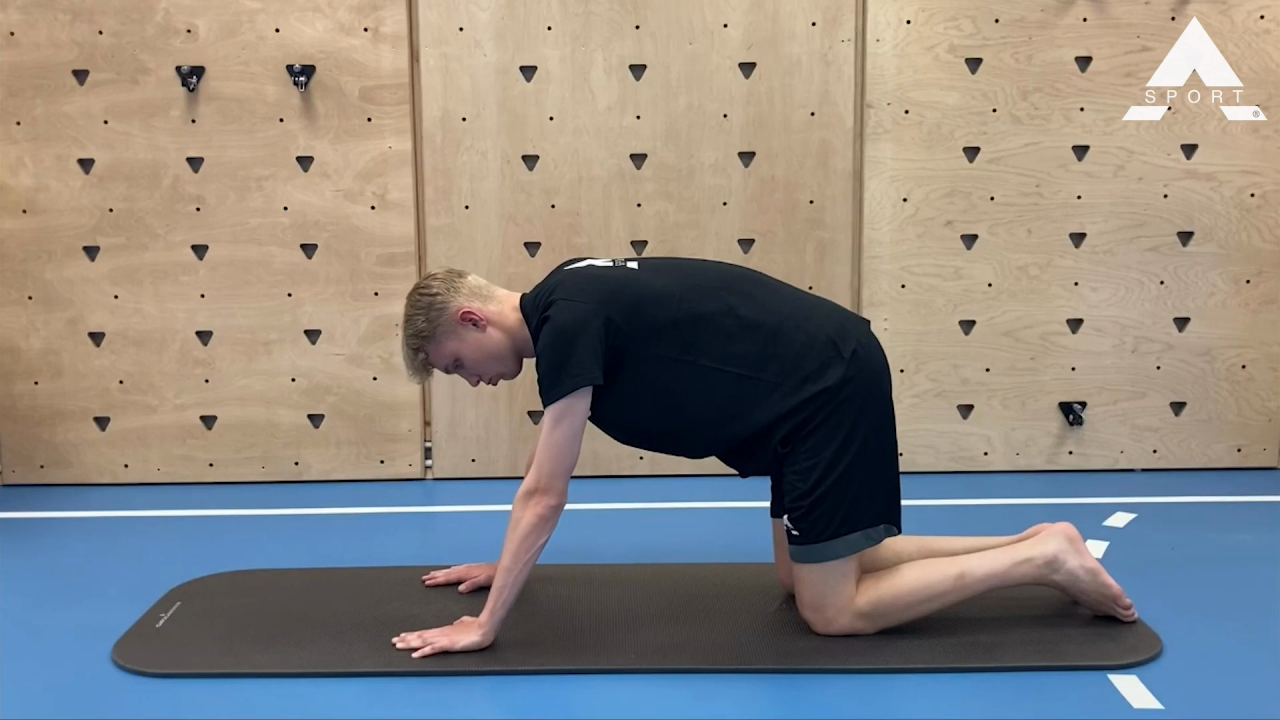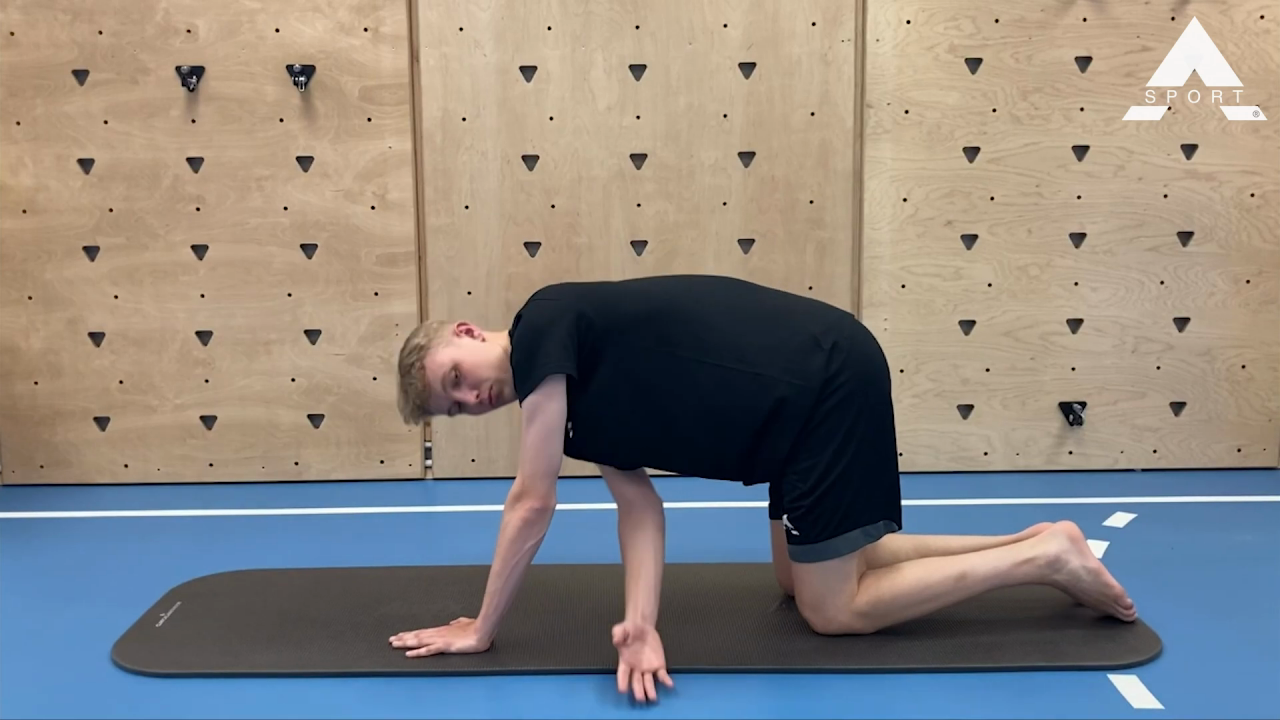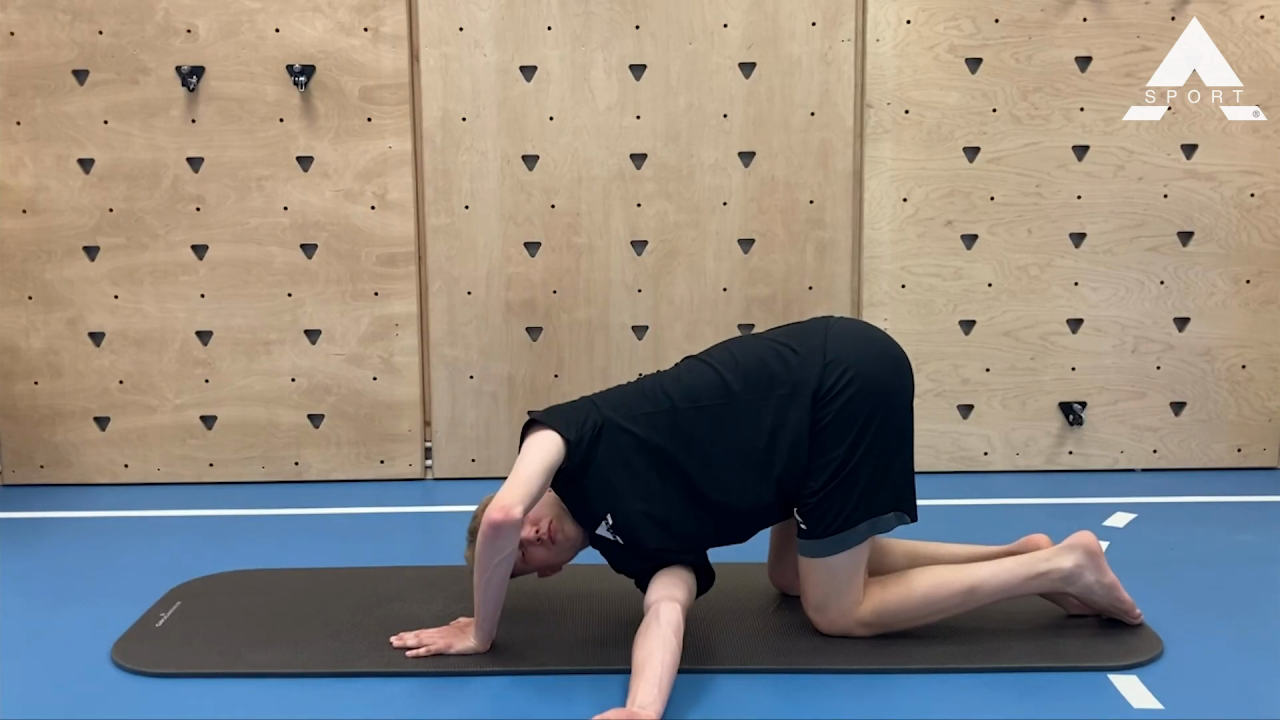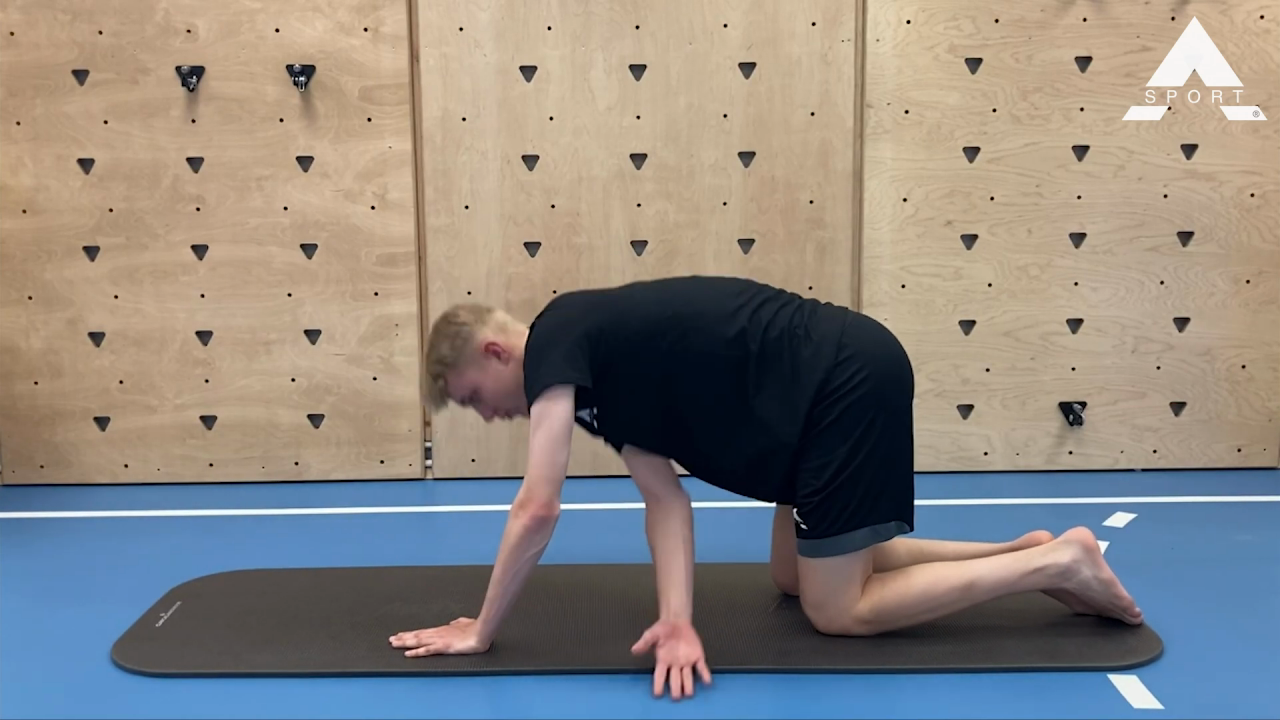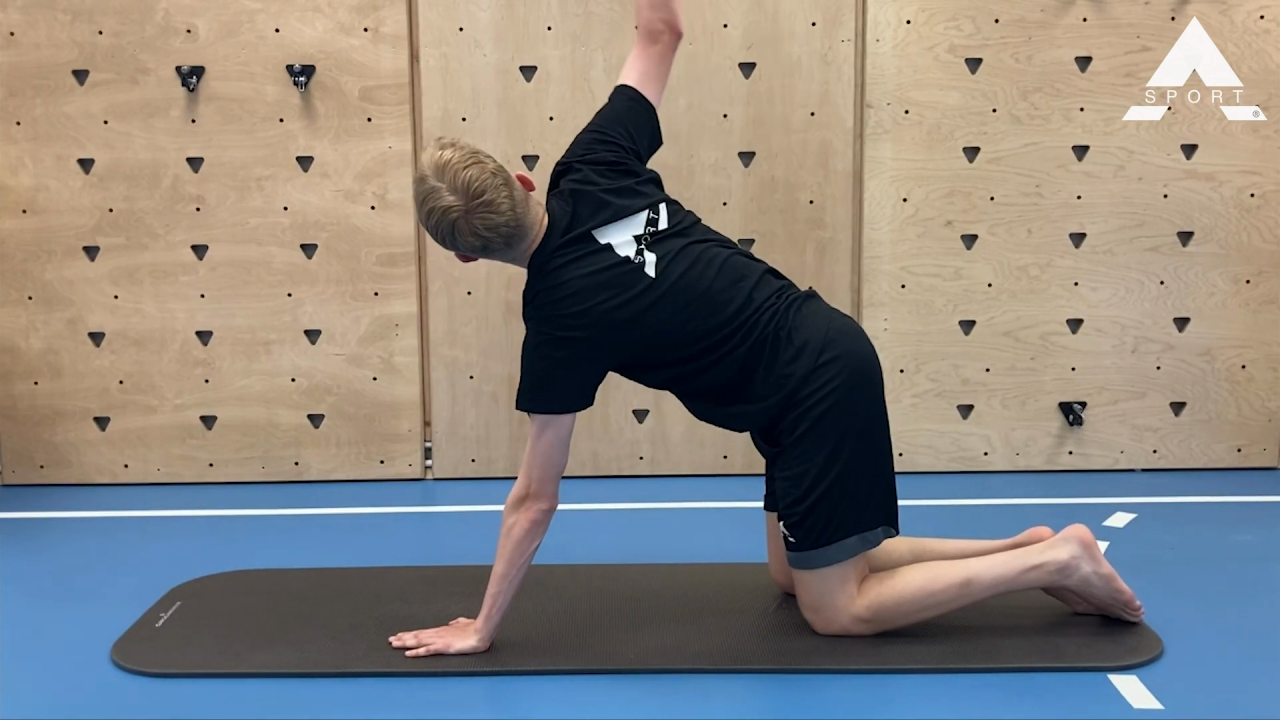
dt=1s
person 1, frame 1
left shoulder: (568, 325)
right shoulder: (566, 308)
left elbow: (544, 495)
right elbow: (543, 474)
left wrist: (483, 626)
right wrist: (504, 563)
left hip: (830, 386)
right hip: (825, 377)
left knee: (832, 608)
right knee: (804, 571)
left ankle: (1046, 561)
right ankle: (1034, 542)
person 1, frame 2
left shoulder: (541, 329)
right shoulder: (573, 399)
left elbow: (531, 504)
right elbow: (638, 500)
left wrist: (480, 629)
right wrist: (640, 623)
left hip: (828, 382)
right hip: (822, 378)
left knee: (832, 608)
right knee: (801, 573)
left ankle: (1045, 556)
right ankle: (1029, 542)
person 1, frame 3
left shoulder: (560, 434)
right shoulder: (637, 538)
left elbow: (498, 514)
right elbow: (667, 612)
left wrist: (482, 631)
left hip: (844, 377)
right hip: (839, 377)
left knee: (838, 611)
right knee: (794, 577)
left ankle: (1057, 566)
right ankle: (1021, 555)
person 1, frame 4
left shoulder: (557, 337)
right shoulder: (598, 381)
left elbow: (536, 510)
right elbow: (665, 497)
left wrist: (481, 630)
right wrist: (677, 621)
left hip: (848, 385)
right hip: (846, 369)
left knee: (837, 610)
right knee: (796, 576)
left ankle: (1055, 563)
right ankle: (1025, 551)
person 1, frame 5
left shoulder: (562, 314)
right shoulder: (590, 171)
left elbow: (535, 498)
left wrist: (481, 629)
left hip: (814, 394)
right hip: (825, 356)
left knee: (837, 609)
right knee: (797, 573)
left ankle: (1055, 562)
right ankle: (1026, 547)
